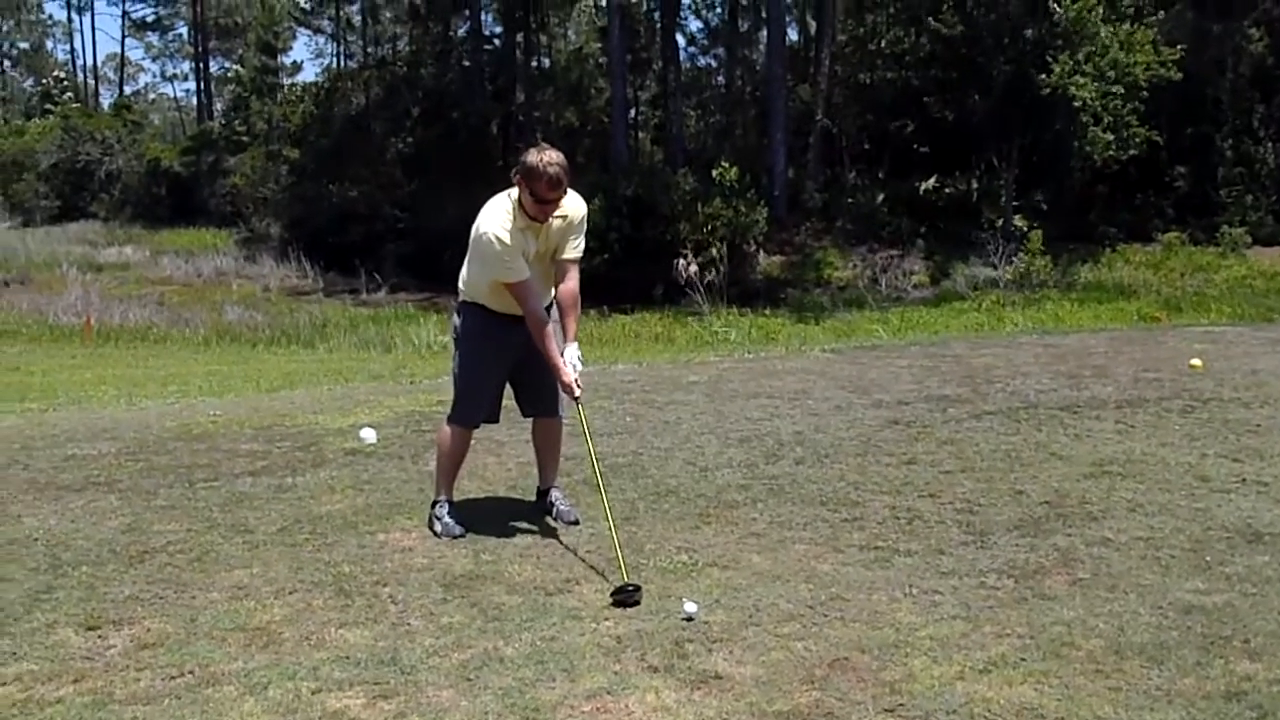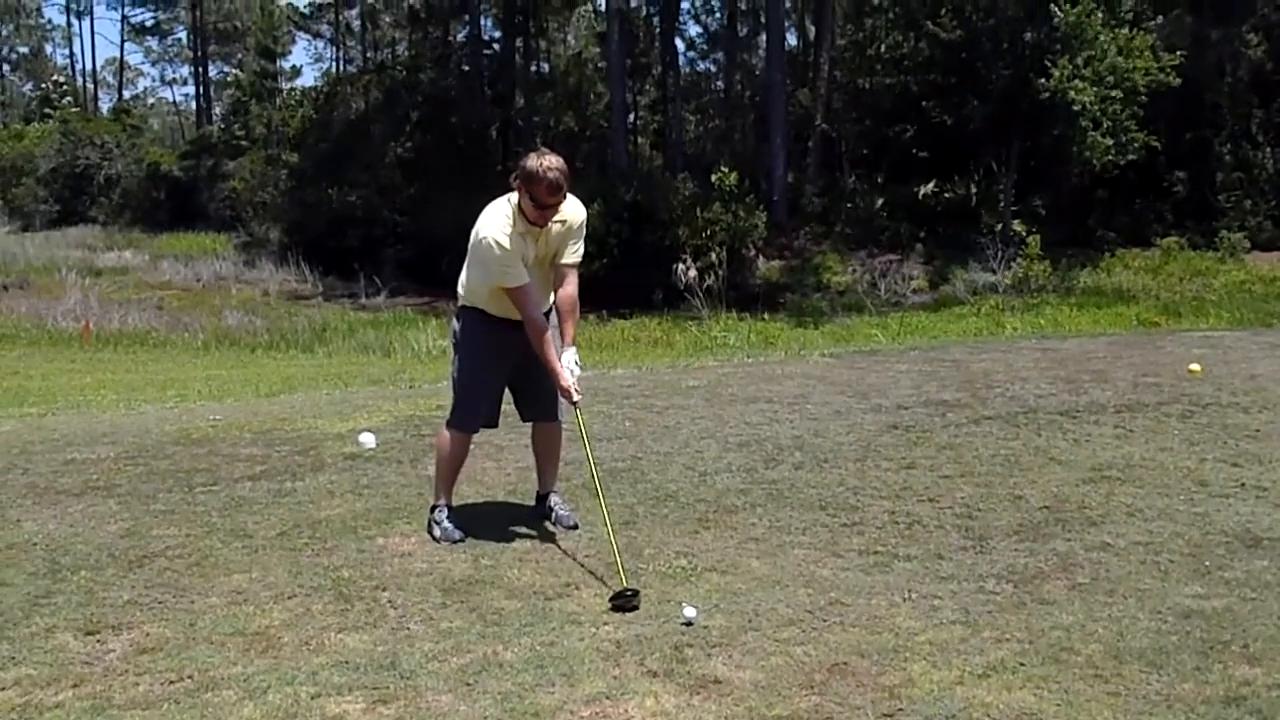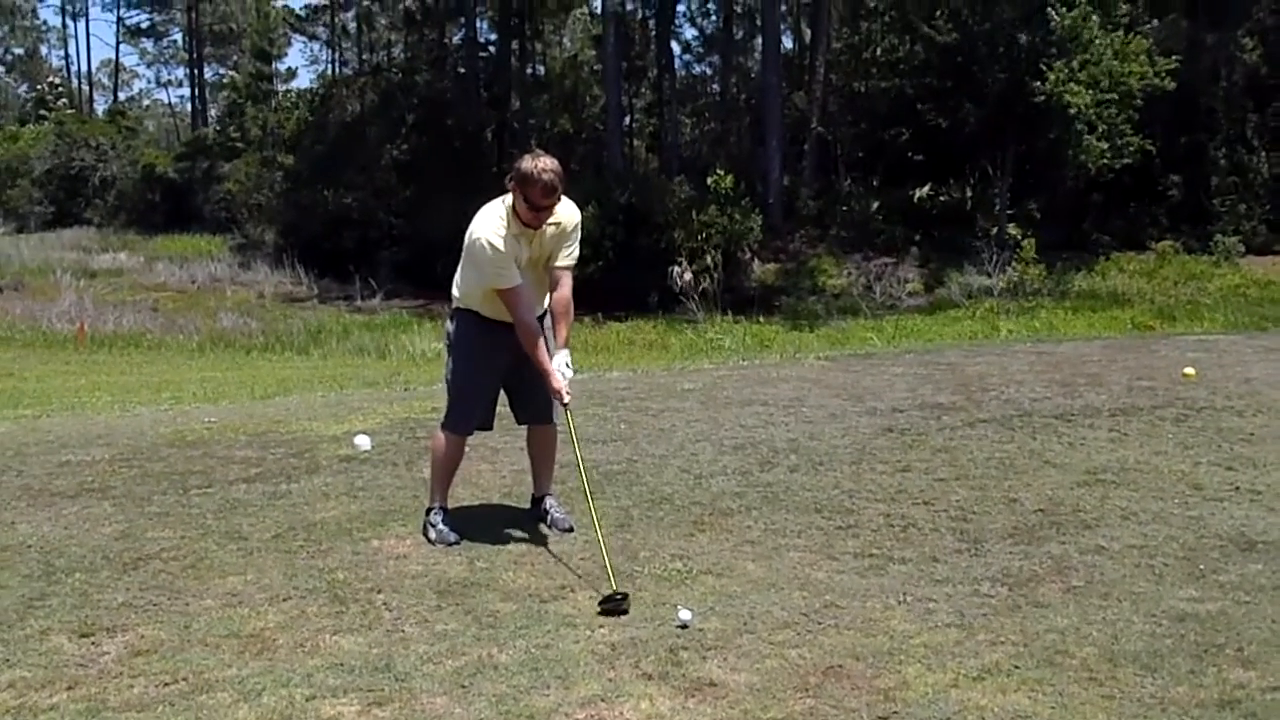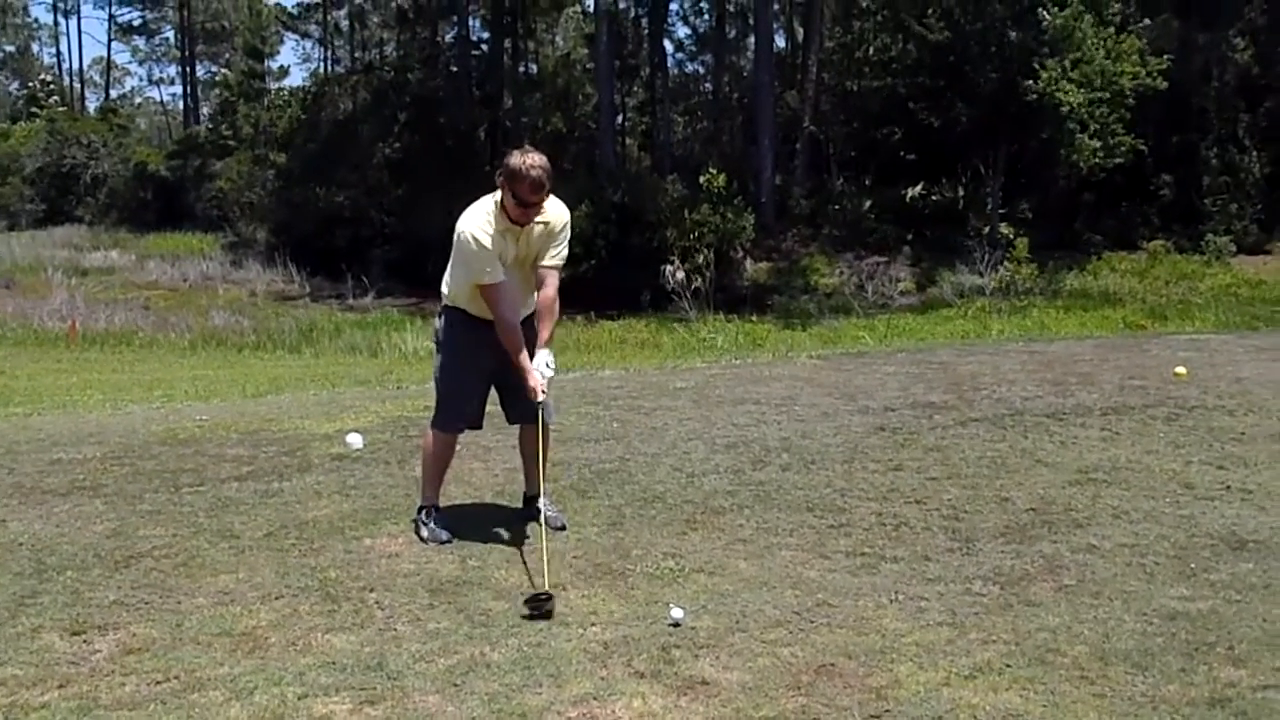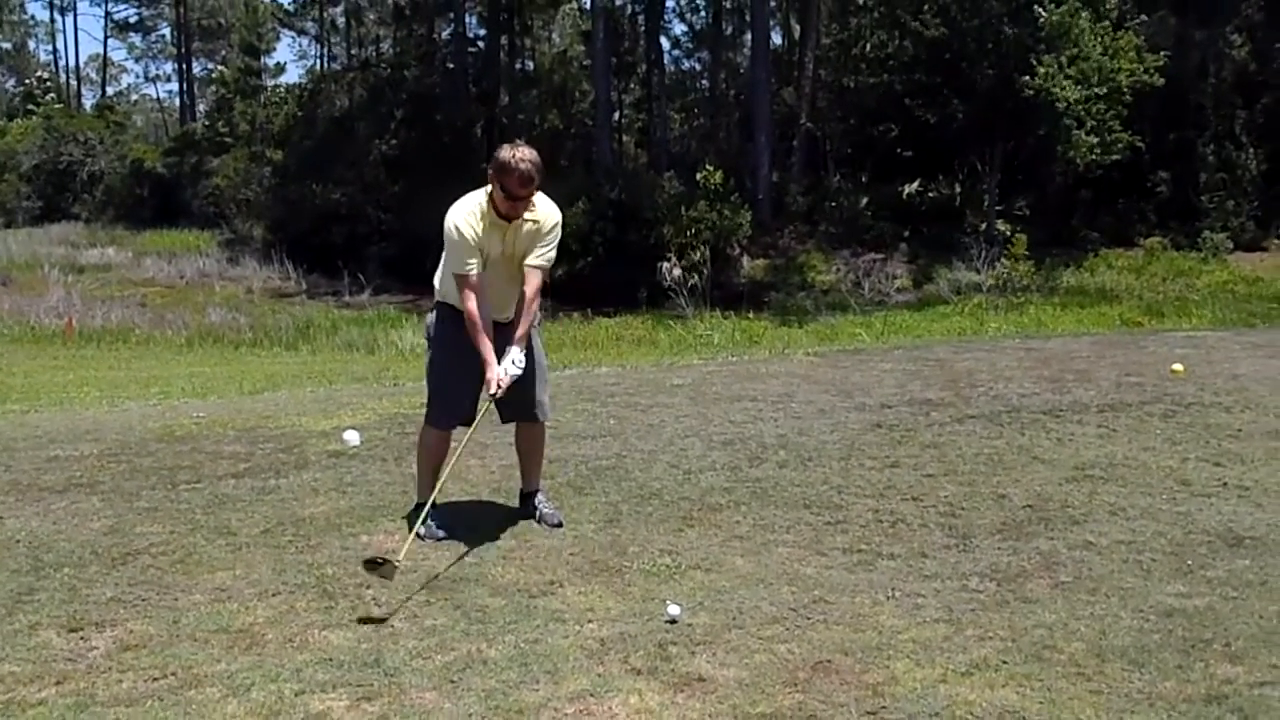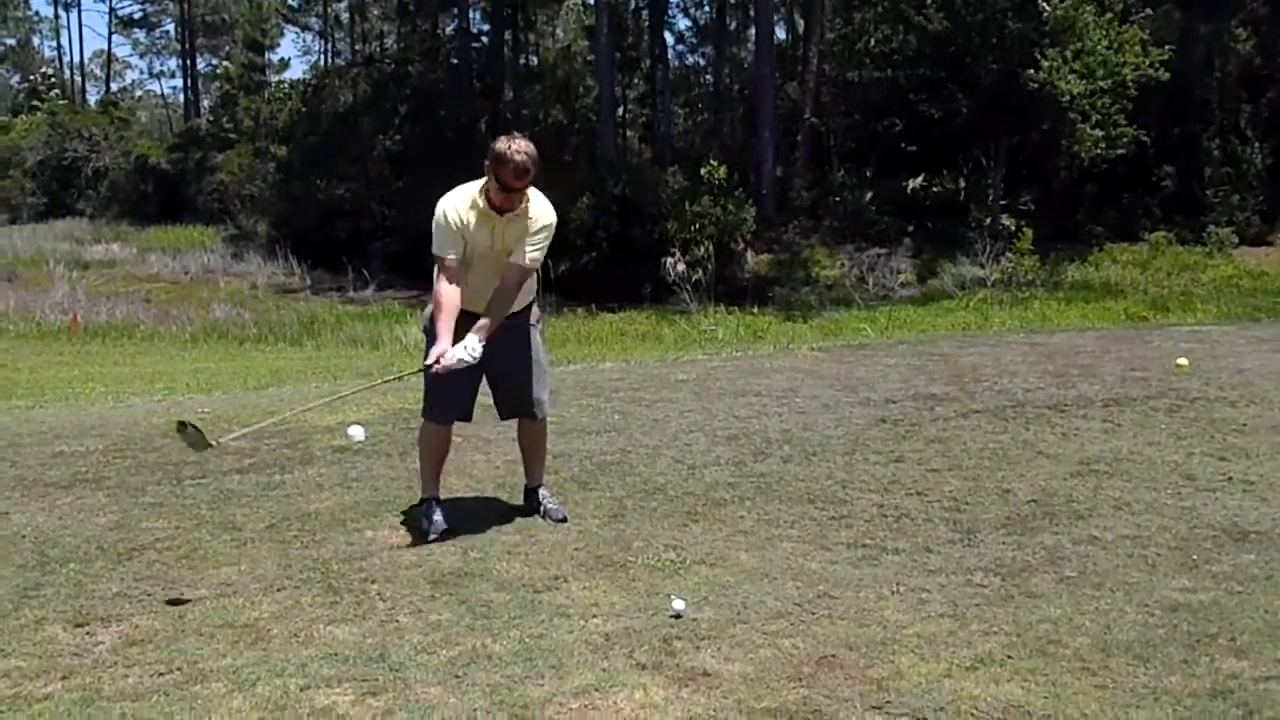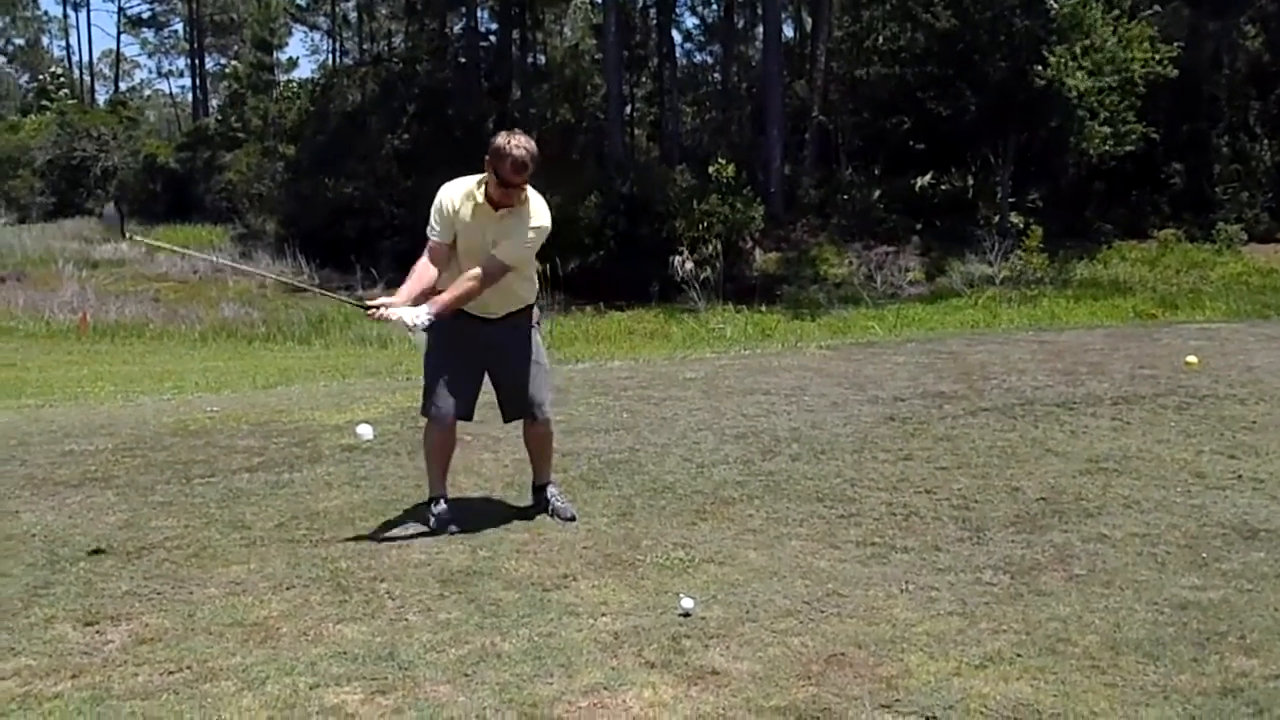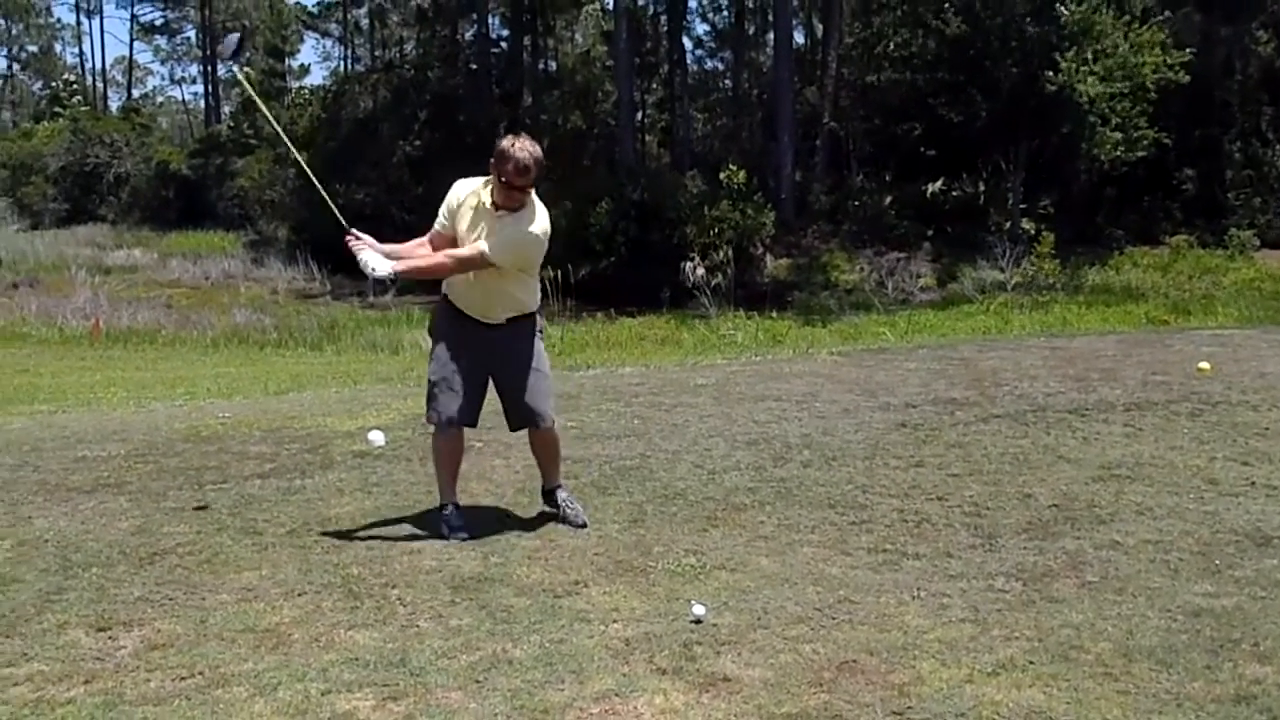
dt=0.1s
person 1, frame 1
left shoulder: (573, 209)
right shoulder: (495, 228)
left elbow: (567, 279)
right elbow: (529, 304)
left wrist: (571, 344)
right wrist: (557, 365)
left hip: (535, 315)
right hip: (484, 317)
left knee: (549, 407)
right knee: (465, 413)
left ankle: (548, 490)
right ankle: (442, 502)
person 1, frame 2
left shoulder: (573, 214)
right shoulder: (494, 232)
left elbow: (566, 284)
right elbow: (528, 309)
left wrist: (569, 350)
right wrist: (555, 370)
left hip: (537, 321)
right hip: (484, 321)
left knee: (548, 411)
right knee: (464, 417)
left ankle: (547, 495)
right ankle: (441, 506)
person 1, frame 3
left shoulder: (568, 216)
right shoulder: (488, 233)
left elbow: (560, 286)
right elbow: (519, 311)
left wrist: (561, 352)
right wrist: (547, 372)
left hip: (532, 322)
right hip: (478, 323)
left knee: (544, 413)
right knee: (459, 420)
left ankle: (542, 498)
right ankle: (436, 509)
person 1, frame 4
left shoulder: (557, 217)
right shoulder: (476, 226)
left elbow: (548, 290)
right elbow: (498, 307)
left wrist: (543, 351)
right wrist: (521, 371)
left hip: (525, 321)
right hip: (467, 322)
left knee: (536, 413)
right knee: (448, 419)
left ankle: (534, 497)
right ankle: (429, 508)
person 1, frame 5
left shoulder: (547, 215)
right shoulder: (463, 219)
left elbow: (530, 289)
right elbow: (470, 298)
left wrist: (516, 351)
right wrist: (488, 362)
left hip: (515, 321)
right hip: (458, 319)
left knee: (532, 411)
right knee: (441, 416)
left ankle: (531, 494)
right ankle: (424, 505)
person 1, frame 6
left shoulder: (541, 215)
right shoulder: (454, 207)
left elbow: (511, 286)
right elbow: (447, 279)
left wrist: (478, 339)
right wrist: (444, 339)
left hip: (513, 317)
right hip: (457, 315)
left knee: (534, 408)
right knee: (439, 411)
left ankle: (536, 490)
right ankle: (429, 500)
person 1, frame 7
left shoulder: (536, 218)
right shoulder: (453, 196)
left elbow: (481, 277)
right elbow: (433, 260)
left wrist: (425, 313)
right wrist: (400, 300)
left hip: (514, 317)
right hip: (453, 314)
left knee: (536, 409)
right knee: (441, 411)
left ankle: (544, 487)
right ankle: (437, 499)
person 1, frame 8
left shoulder: (533, 227)
right shoulder: (463, 191)
left elbow: (457, 260)
right elbow: (432, 245)
left wrist: (392, 268)
right wrist: (380, 249)
left hip: (514, 327)
right hip: (458, 319)
left knee: (540, 418)
right knee: (446, 417)
left ankle: (554, 491)
right ankle: (448, 505)
